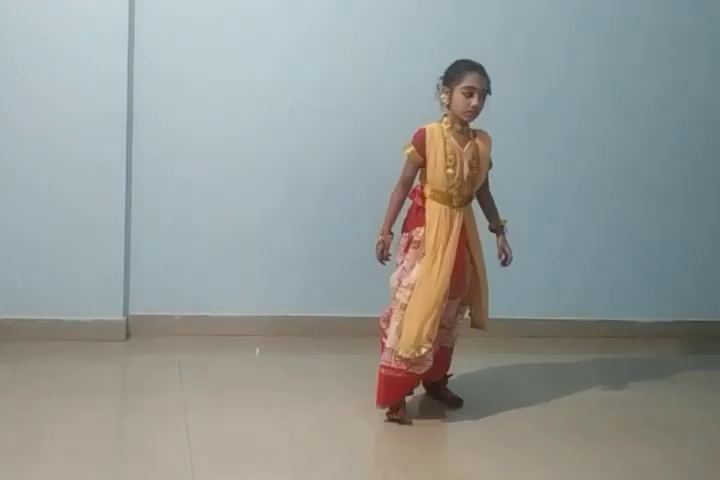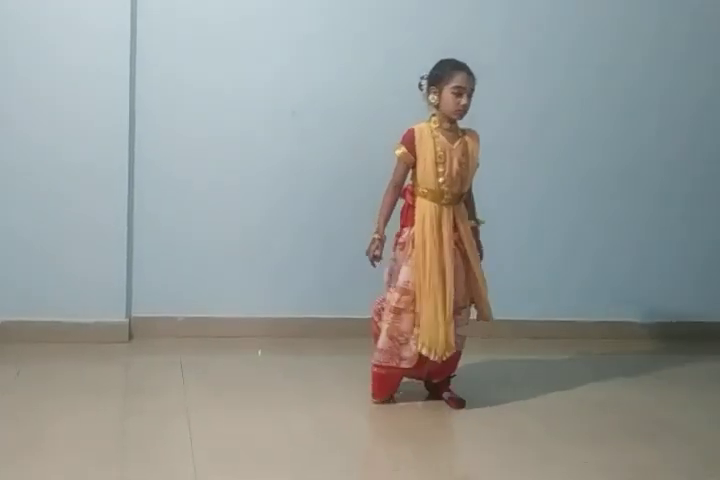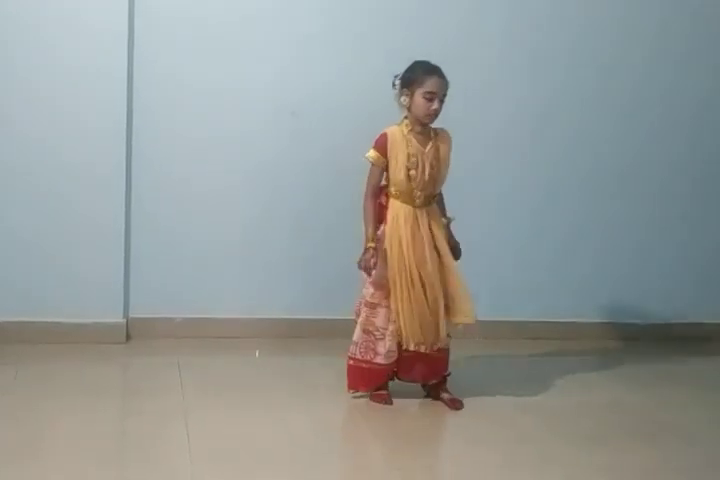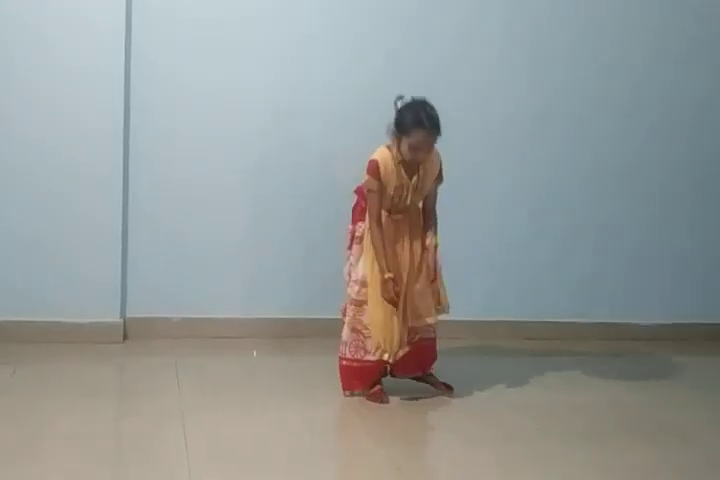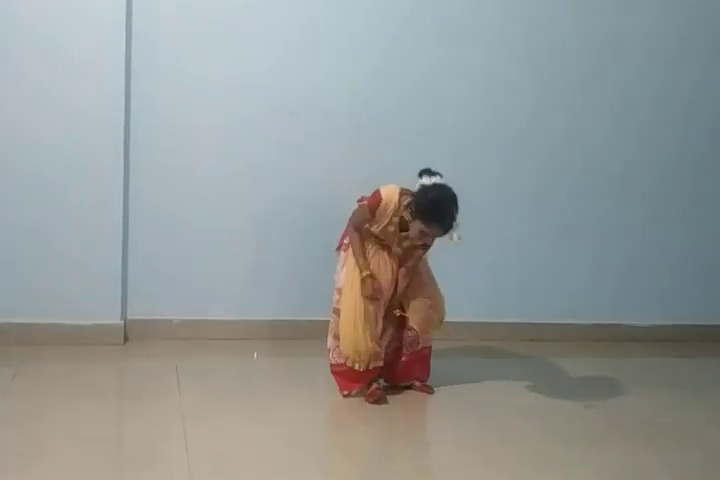
dt=0.3s
person 1, frame 1
left shoulder: (482, 142)
right shoulder: (426, 136)
right elbow: (403, 185)
left wrist: (500, 234)
right wrist: (386, 231)
left hip: (461, 229)
right hip: (426, 228)
left knee: (449, 310)
right knee: (412, 306)
left ankle: (435, 379)
right ankle: (394, 393)
person 1, frame 2
left shoulder: (471, 141)
right shoulder: (416, 136)
right elbow: (395, 186)
left wrist: (475, 233)
right wrist: (379, 232)
left hip: (455, 227)
right hip: (420, 226)
left knee: (454, 307)
right knee: (404, 302)
left ankle: (438, 380)
right ankle: (384, 380)
person 1, frame 3
left shoulder: (443, 140)
right shoulder: (388, 140)
right elbow: (371, 193)
left wrist: (447, 232)
right wrist: (370, 242)
left hip: (429, 228)
right hip: (394, 227)
left knee: (437, 302)
right knee: (384, 303)
left ankle: (434, 381)
right ankle: (376, 380)
person 1, frame 4
left shoulder: (433, 163)
right shoulder: (380, 163)
left elbow: (429, 208)
right elbow: (375, 219)
left wrist: (430, 249)
right wrist: (385, 273)
left hip: (410, 229)
right hip: (375, 229)
left knee: (422, 297)
right knee: (370, 301)
left ankle: (420, 368)
right ankle: (368, 378)
person 1, frame 5
left shoulder: (427, 228)
right shoulder: (385, 199)
left elbow: (408, 267)
right elbow: (354, 226)
left wrist: (396, 305)
right wrist: (365, 272)
left hip: (400, 254)
right hip: (366, 245)
left knee: (423, 306)
right knee: (359, 310)
left ankle: (408, 372)
right ankle: (365, 377)
